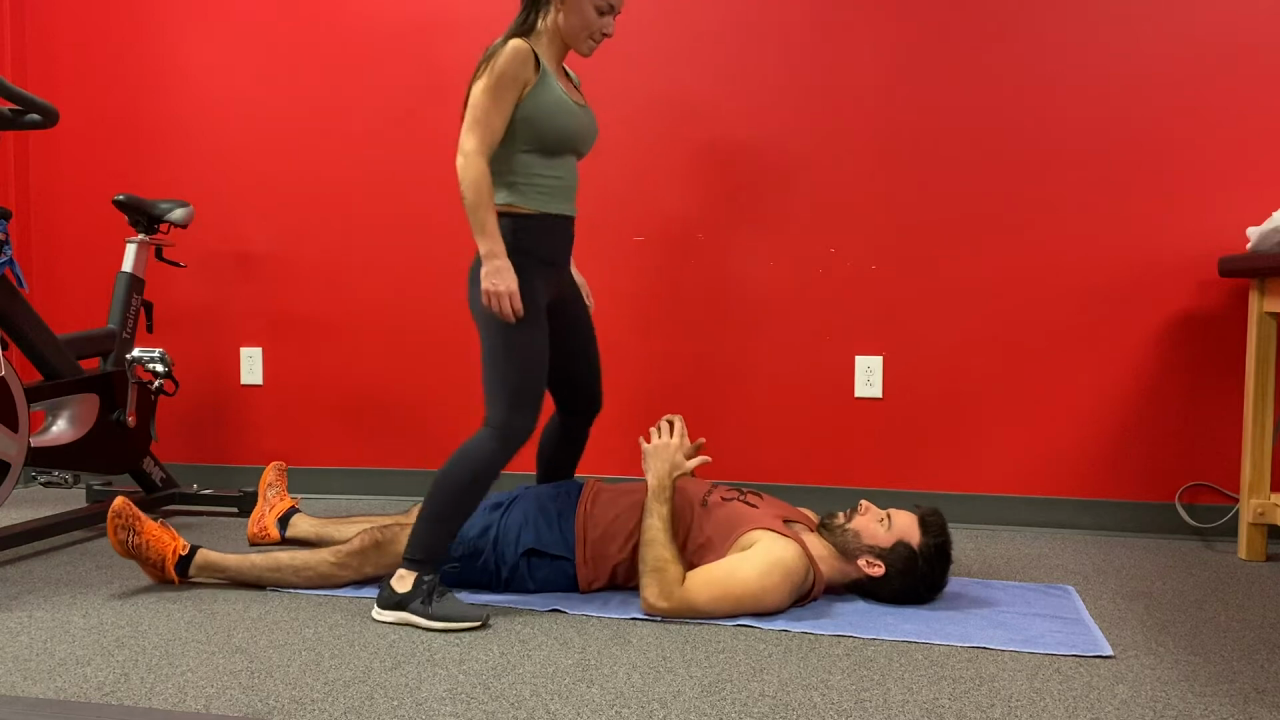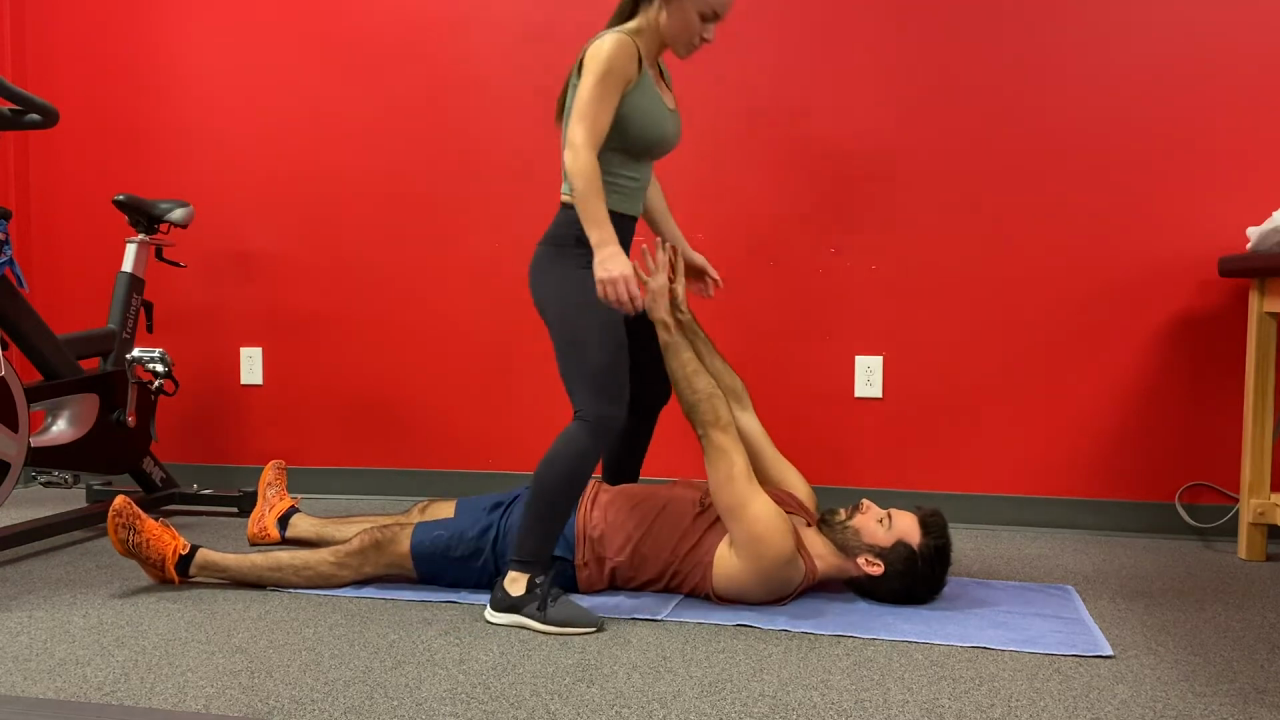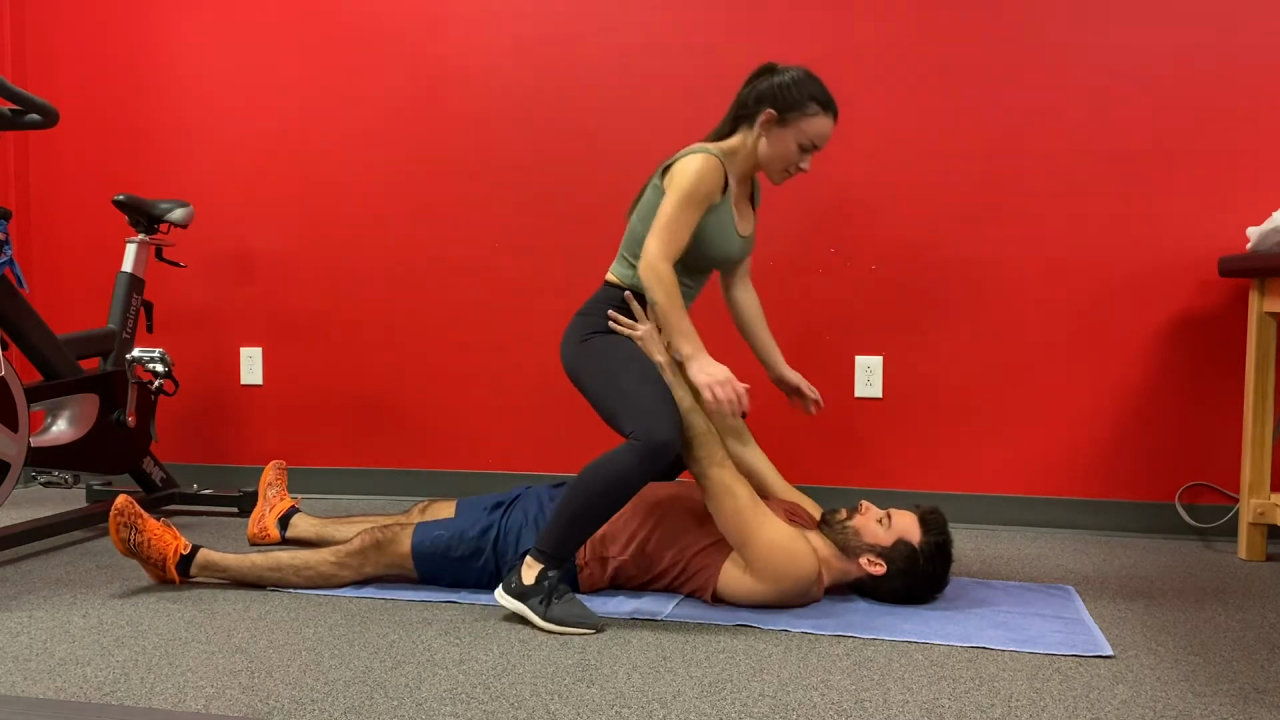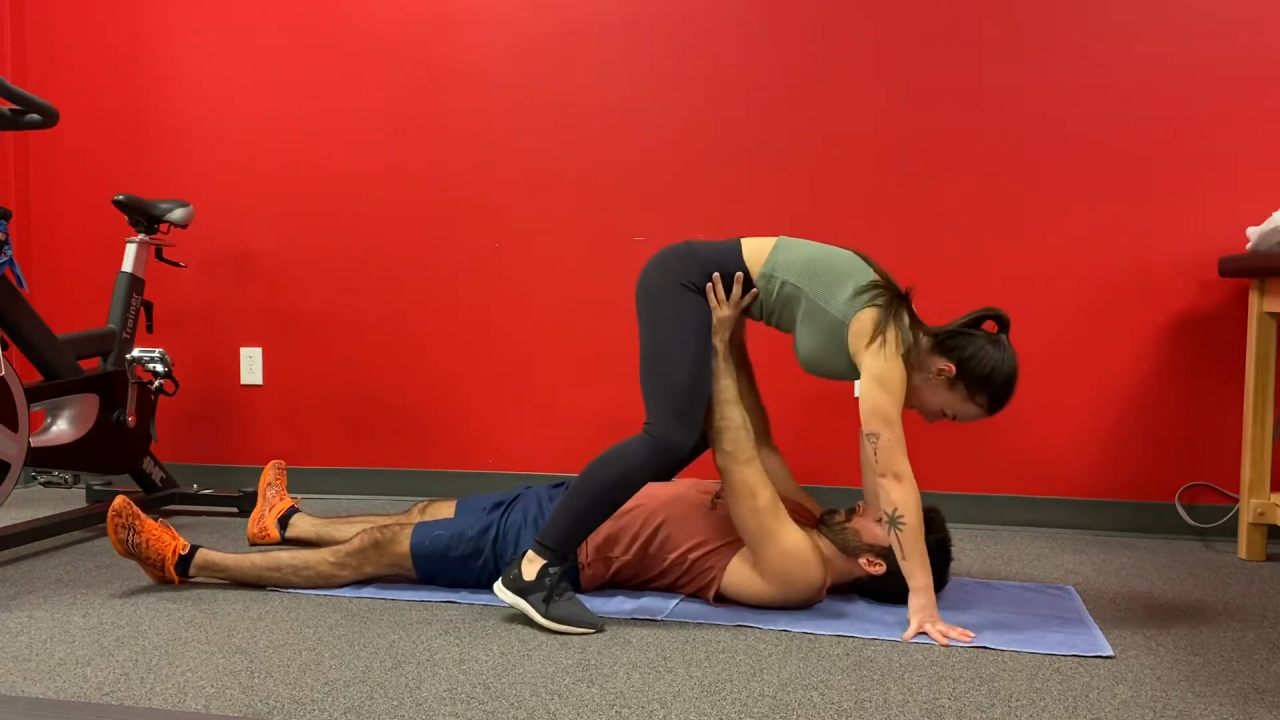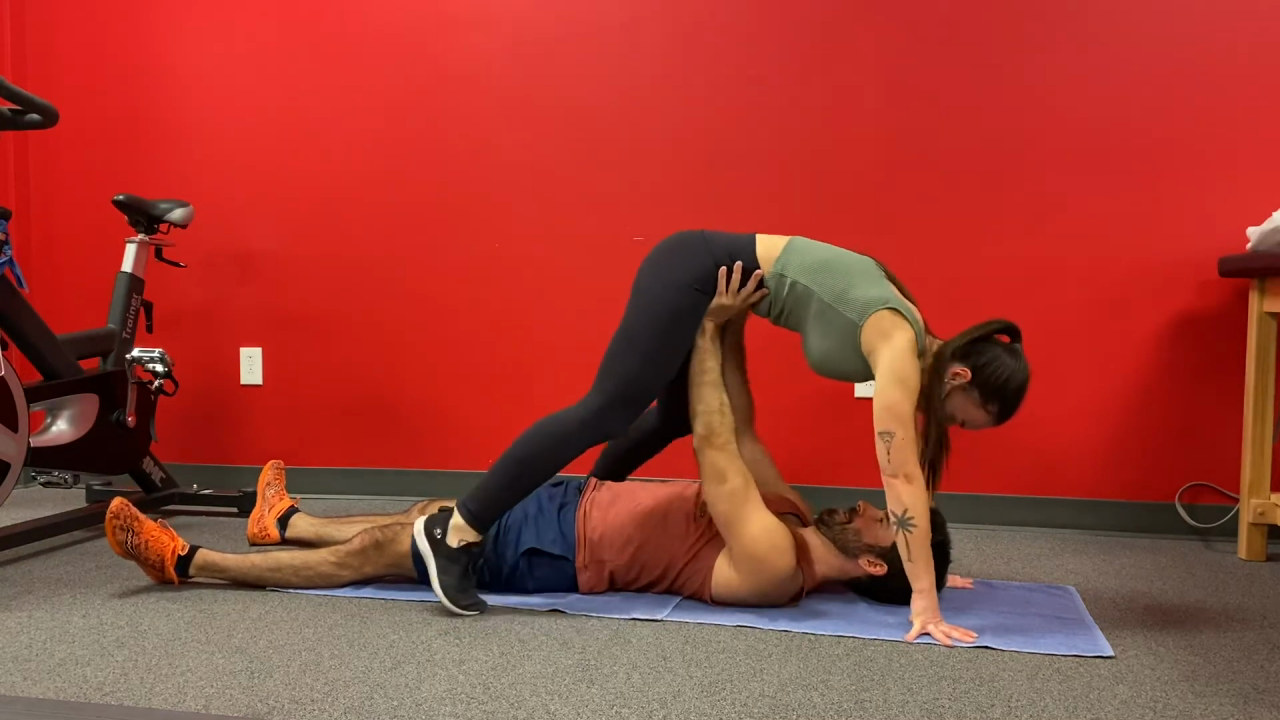
dt=1s
person 1, frame 1
left shoulder: (784, 569)
right shoulder: (801, 528)
left elbow: (662, 594)
left wrist: (658, 485)
right wrist: (676, 479)
left hip: (560, 548)
right hip: (574, 505)
left knee: (382, 552)
right knee: (422, 517)
left ankle: (189, 562)
right ankle: (287, 522)
person 1, frame 2
left shoulder: (775, 560)
right shoulder: (800, 512)
left elbow: (716, 430)
right elbow: (740, 414)
left wrist: (662, 323)
right wrist: (681, 318)
left hip: (563, 547)
right hip: (581, 505)
left knee: (377, 554)
right knee: (420, 517)
left ankle: (189, 561)
right ankle: (284, 522)
person 1, frame 3
left shoulder: (792, 570)
right shoulder: (804, 520)
left elbow: (714, 474)
right elbow: (735, 445)
left wrist: (660, 364)
right wrist: (671, 348)
left hip: (564, 547)
left knee: (379, 553)
right knee: (421, 516)
left ankle: (188, 561)
right ankle: (284, 522)
person 1, frame 4
left shoulder: (797, 573)
right shoulder: (805, 523)
left elbow: (738, 468)
right elbow: (752, 453)
left wrist: (717, 346)
right wrist: (732, 341)
right hip: (577, 503)
left knee: (378, 554)
right knee: (422, 515)
left ankle: (187, 560)
right ankle: (284, 523)
person 1, frame 5
left shoulder: (776, 565)
right shoulder: (798, 525)
left elbow: (714, 451)
right elbow: (736, 438)
left wrist: (707, 331)
right wrist: (731, 330)
left hip: (558, 547)
right hip: (581, 503)
left knee: (376, 552)
right knee: (421, 515)
left ankle: (186, 560)
right ankle: (283, 520)
person 2, frame 1
left shoulder: (565, 78)
right shoulder: (516, 57)
right elbow: (471, 158)
left wrist: (567, 267)
right wrist: (494, 259)
left hip: (550, 265)
right hip: (516, 264)
left knee: (582, 404)
right knee: (510, 425)
right ankle: (408, 583)
person 2, frame 2
left shoulder: (654, 71)
right shoulder: (617, 51)
right elbow: (578, 150)
left wrist: (682, 251)
right wrist: (608, 249)
left hip: (603, 253)
right hip: (573, 255)
left knee: (651, 385)
right knee: (601, 413)
right ankle: (516, 586)
person 2, frame 3
left shoulder: (748, 188)
right shoulder: (703, 167)
left elbow: (739, 286)
right elbow: (653, 267)
left wrist: (780, 370)
right wrist: (696, 360)
right hip: (602, 329)
left knee: (725, 413)
right knee: (657, 437)
right ankle: (530, 576)
person 2, frame 4
left shoulder: (903, 339)
right shoulder: (884, 344)
left elbow: (876, 459)
right elbow: (893, 474)
right wrist: (922, 598)
left hip: (710, 286)
right hip: (687, 279)
left knee: (705, 426)
right knee: (671, 436)
left ankle: (600, 520)
right ankle: (533, 570)
person 2, frame 5
left shoulder: (919, 347)
right shoulder: (900, 346)
left elbow: (913, 465)
right elbow: (901, 476)
left wrist: (924, 567)
right wrist: (924, 601)
left hip: (714, 280)
right hip: (695, 270)
left knee: (681, 415)
right knee: (607, 412)
right ankle: (457, 531)
